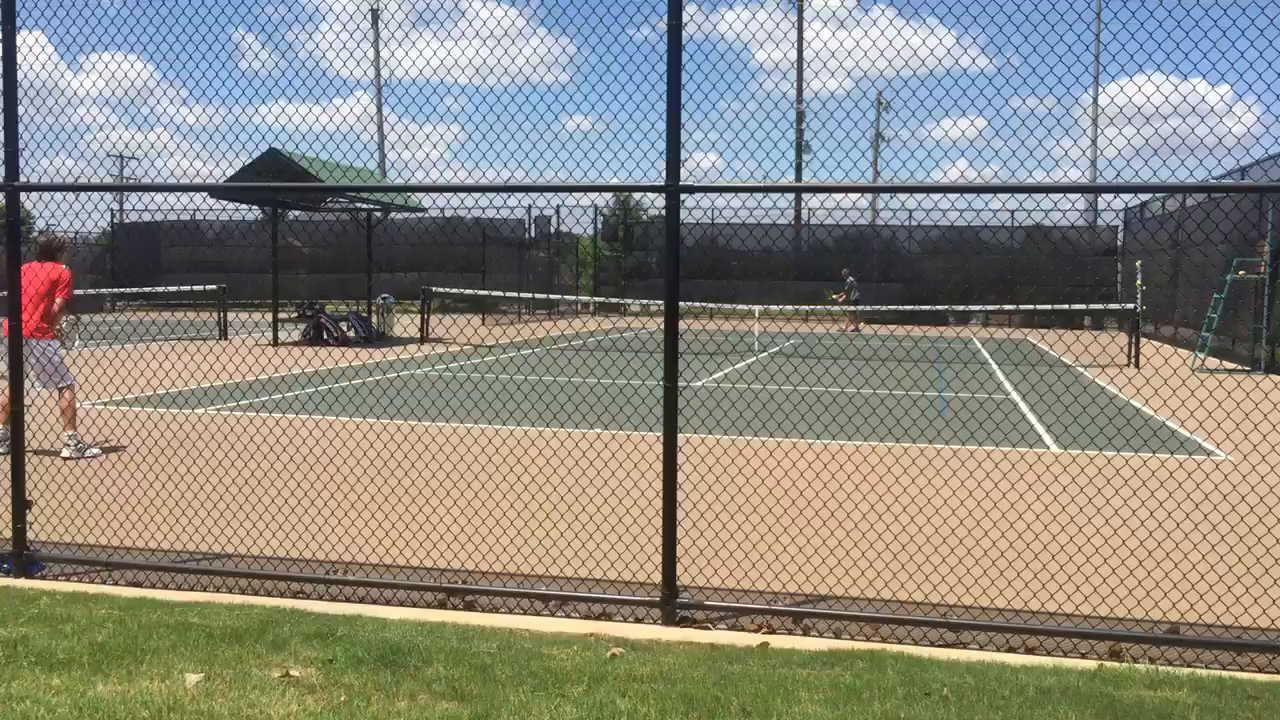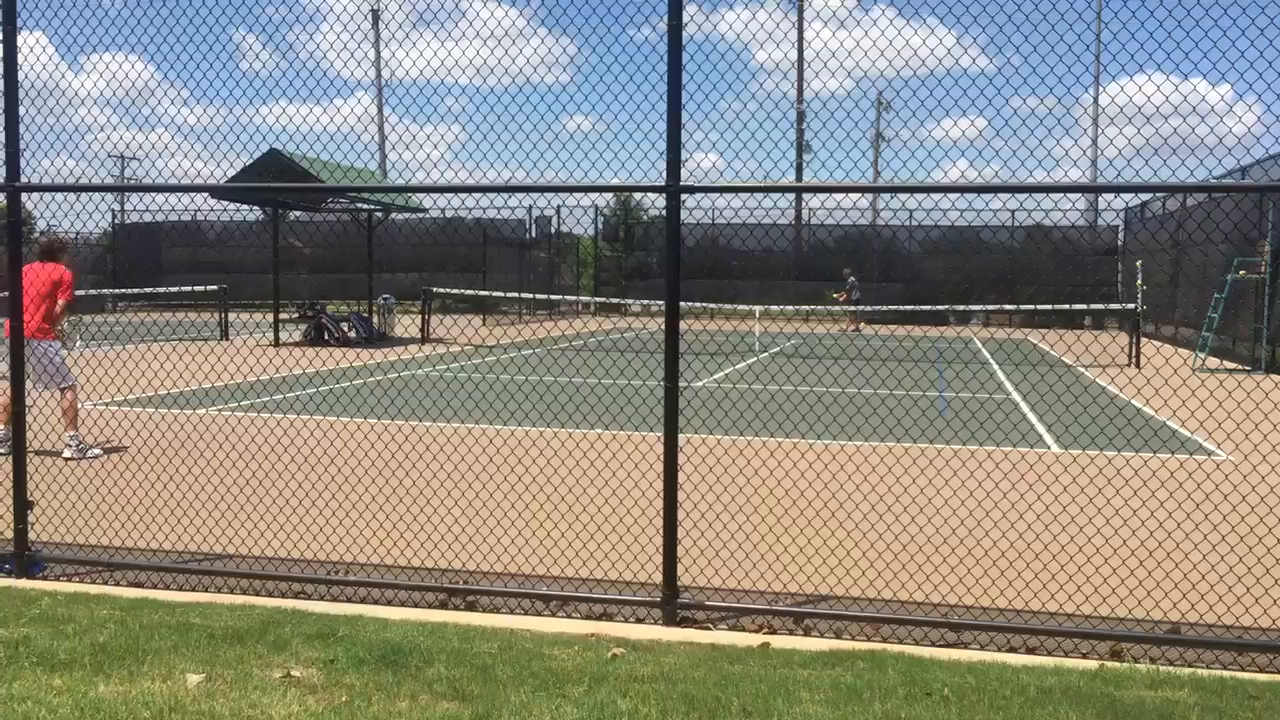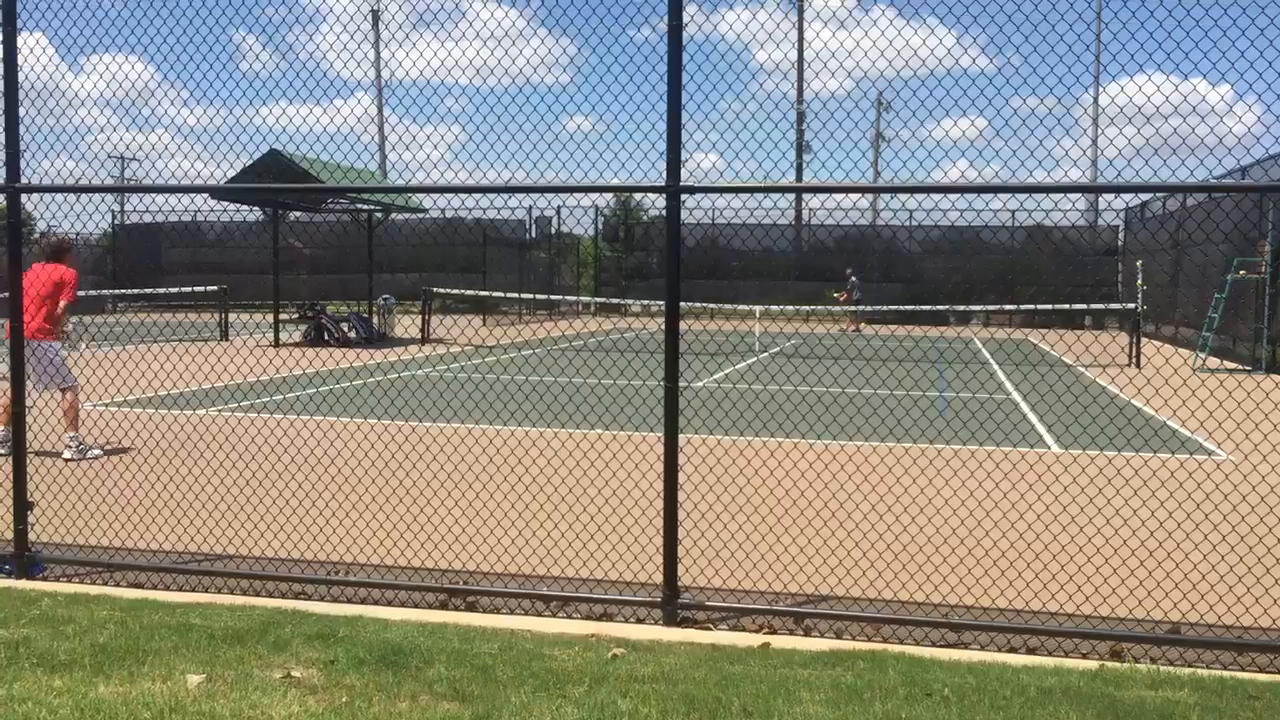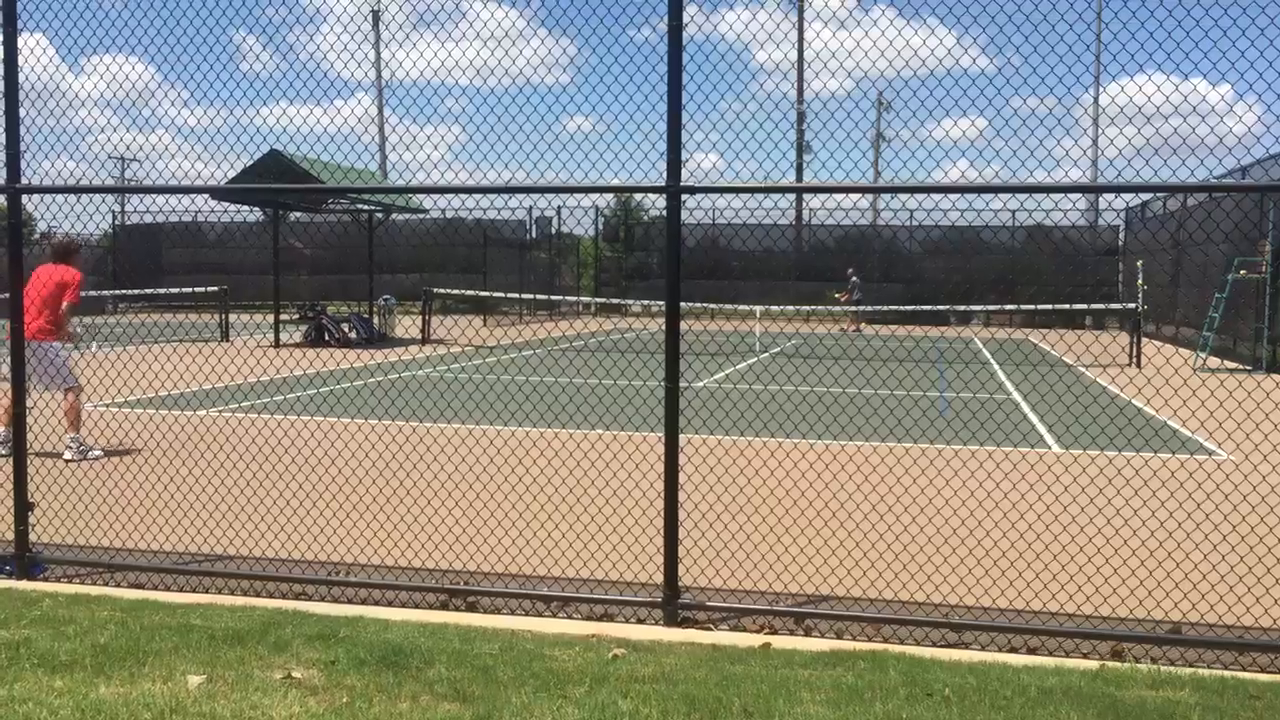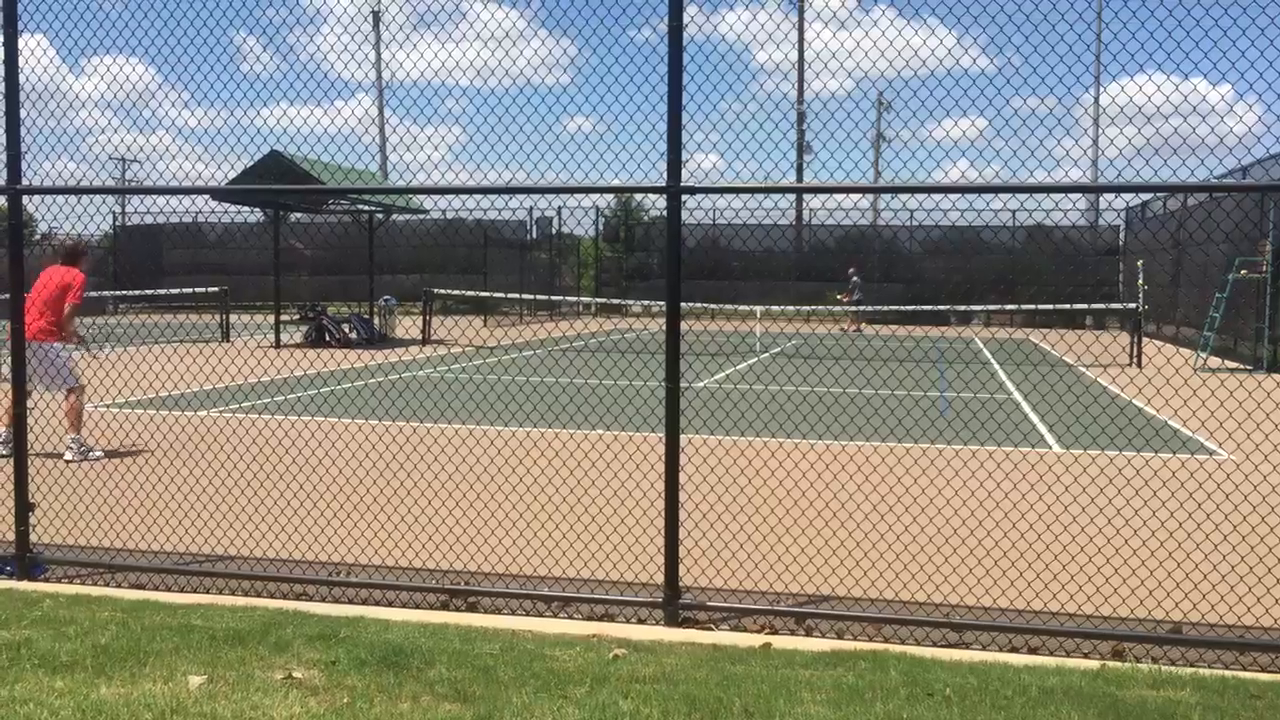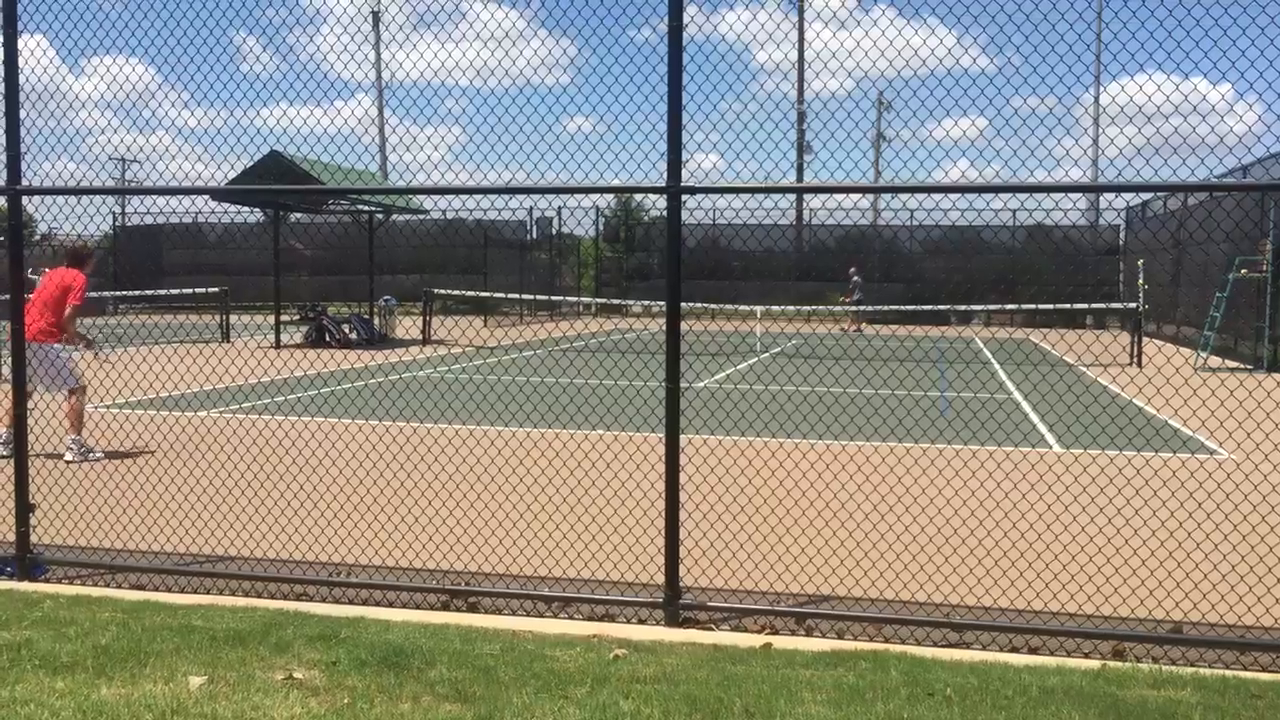
dt=0.1s
person 1, frame 1
left shoulder: (25, 268)
right shoulder: (62, 272)
left elbow: (18, 301)
right elbow: (57, 309)
right hip: (38, 336)
right knee: (66, 386)
right ankle: (72, 443)
person 1, frame 2
left shoulder: (26, 269)
right shoulder: (64, 273)
left elbow: (24, 302)
right elbow: (60, 310)
right wrist: (53, 328)
right hip: (40, 337)
right knee: (68, 386)
right ankle: (73, 444)
person 1, frame 3
left shoulder: (32, 269)
right shoulder: (68, 274)
left elbow: (28, 302)
right elbow: (61, 311)
right wrist: (57, 330)
right hip: (41, 337)
right knee: (69, 387)
right ankle: (73, 445)
person 1, frame 4
left shoulder: (41, 270)
right shoulder: (73, 275)
right elbow: (64, 312)
left wrist: (59, 330)
right wrist: (64, 331)
left hip: (20, 334)
right hip: (43, 338)
right knee: (71, 387)
right ankle: (74, 445)
person 1, frame 5
left shoulder: (49, 271)
right shoulder: (77, 277)
right elbow: (67, 314)
left wrist: (68, 333)
right wrist: (70, 334)
left hip: (23, 335)
right hip: (44, 339)
right knee: (74, 387)
right ankle: (75, 446)
person 1, frame 6
left shoulder: (53, 273)
right shoulder: (79, 278)
right elbow: (69, 315)
left wrist: (75, 335)
right wrist: (73, 336)
left hip: (23, 335)
right hip: (45, 340)
right knee: (76, 388)
right ankle: (75, 447)
